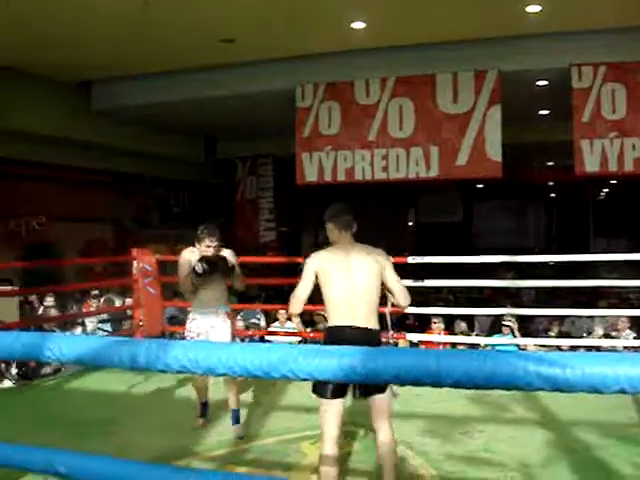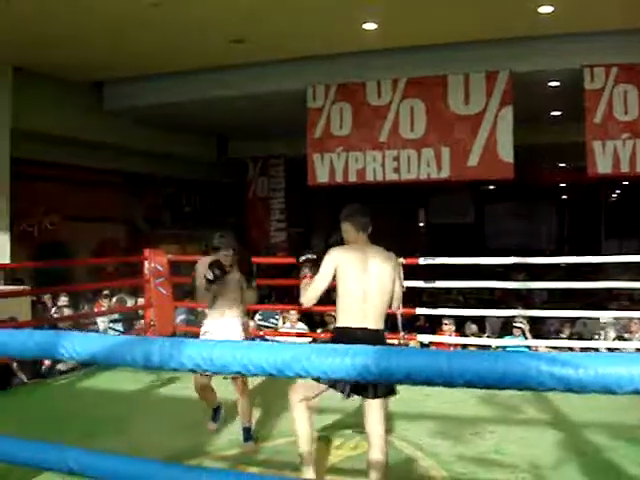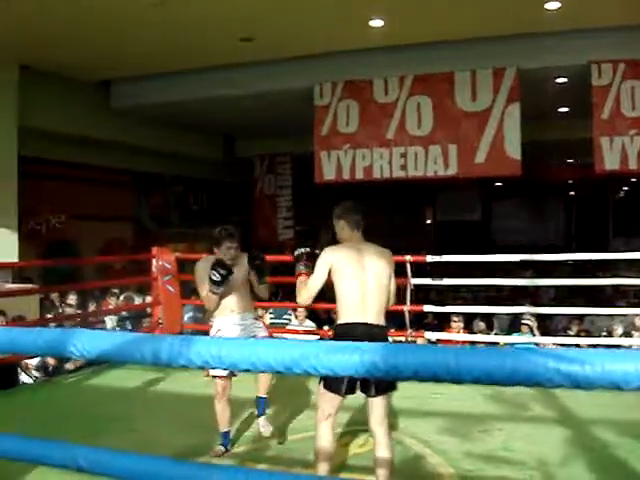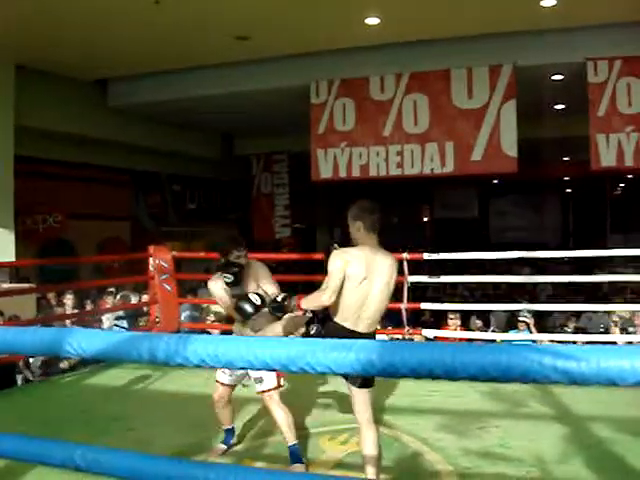
dt=0.4s
person 1, frame 1
left shoulder: (318, 258)
right shoulder: (377, 255)
left elbow: (295, 308)
right elbow: (404, 300)
left wrist: (305, 280)
left hip: (337, 341)
right hip: (370, 342)
left knee: (330, 429)
right knee: (383, 424)
person 1, frame 2
left shoulder: (338, 254)
right shoulder: (391, 260)
left elbow: (307, 300)
left wrist: (307, 272)
left hip: (345, 342)
right hip: (376, 344)
left knee: (297, 396)
right knee: (376, 431)
person 1, frame 3
left shoulder: (331, 254)
right shoulder: (385, 255)
left elbow: (303, 299)
left wrist: (302, 269)
left hip: (347, 338)
right hip: (378, 341)
left knee: (325, 418)
right knee: (379, 426)
person 1, frame 4
left shoulder: (341, 257)
right shoulder: (392, 263)
left elbow: (325, 298)
left wrist: (299, 303)
left hip: (335, 339)
left knee: (296, 311)
right knee: (365, 419)
person 2, frame 1
left shoulder: (228, 255)
right shoulder: (187, 255)
left elbow: (240, 285)
right elbow: (184, 287)
left wrist: (230, 269)
right wrist: (196, 272)
left hip: (221, 316)
right hip: (197, 317)
left ankle: (235, 418)
right ankle: (203, 409)
person 2, frame 2
left shoulder: (241, 268)
right shoulder: (203, 266)
left elbow: (251, 300)
right elbow: (204, 301)
left wrist: (248, 280)
right wrist: (210, 282)
left hip: (236, 327)
right hip: (212, 327)
left knee: (241, 384)
right knee: (200, 382)
left ankle: (247, 435)
right ankle: (215, 410)
person 2, frame 3
left shoulder: (247, 261)
right shoulder: (202, 266)
left elbow: (263, 294)
right elbow: (210, 304)
left wrist: (260, 275)
right wrist: (216, 284)
left hip: (249, 322)
right hip: (222, 327)
right knee: (221, 389)
left ankle: (261, 410)
right ankle: (225, 440)
person 2, frame 4
left shoulder: (258, 269)
right shoulder: (215, 284)
left elbow: (276, 298)
right elbow: (237, 315)
left wrist: (261, 306)
right wrist: (235, 293)
left knee: (271, 399)
right knee: (220, 396)
left ankle: (296, 457)
right ankle: (228, 438)
